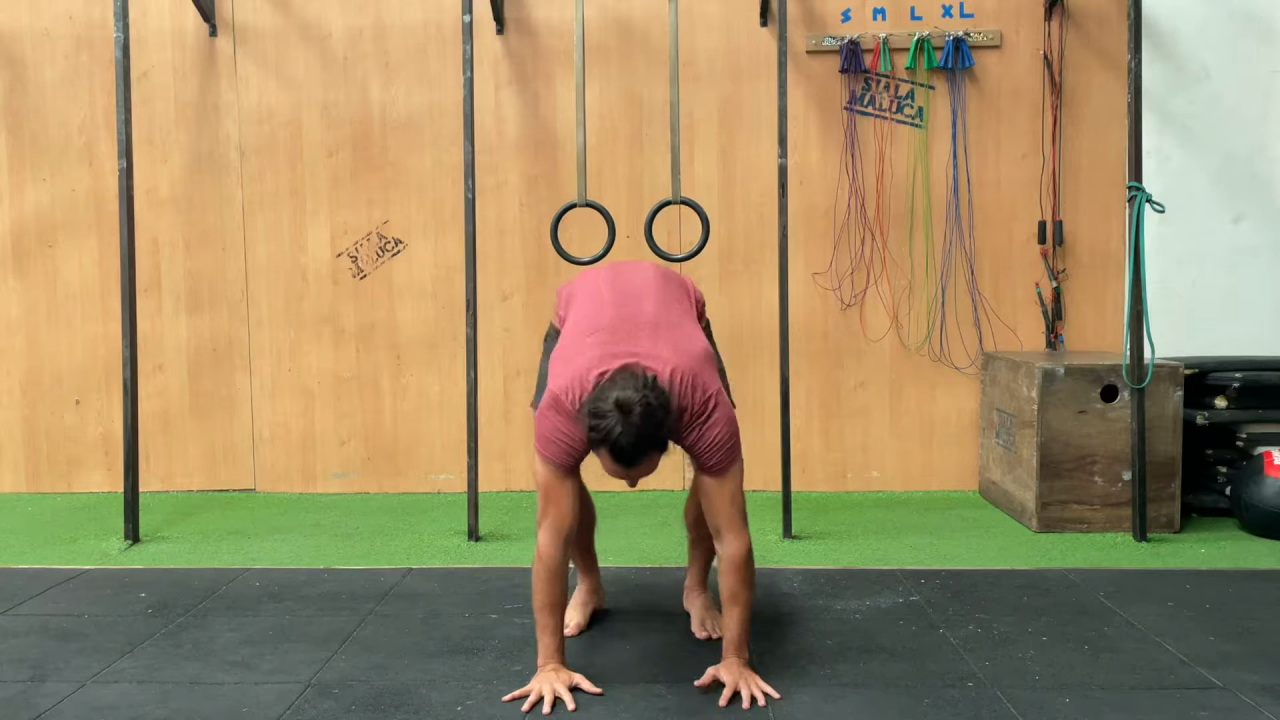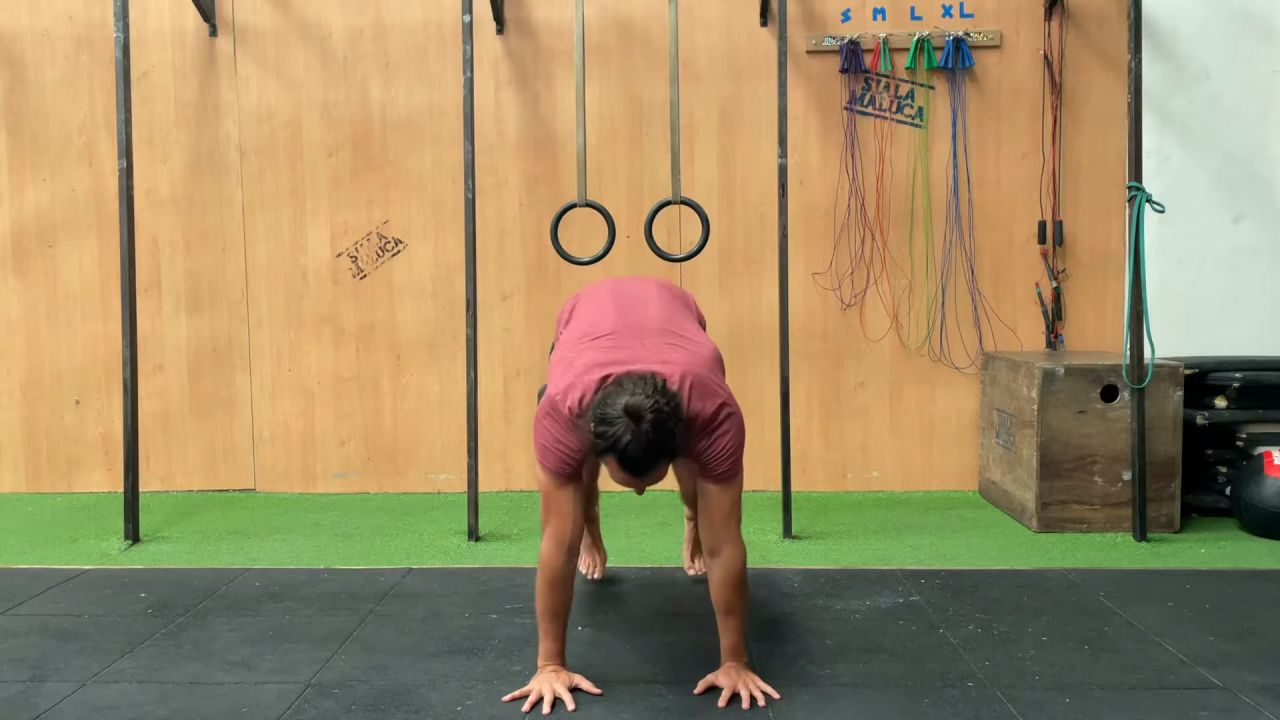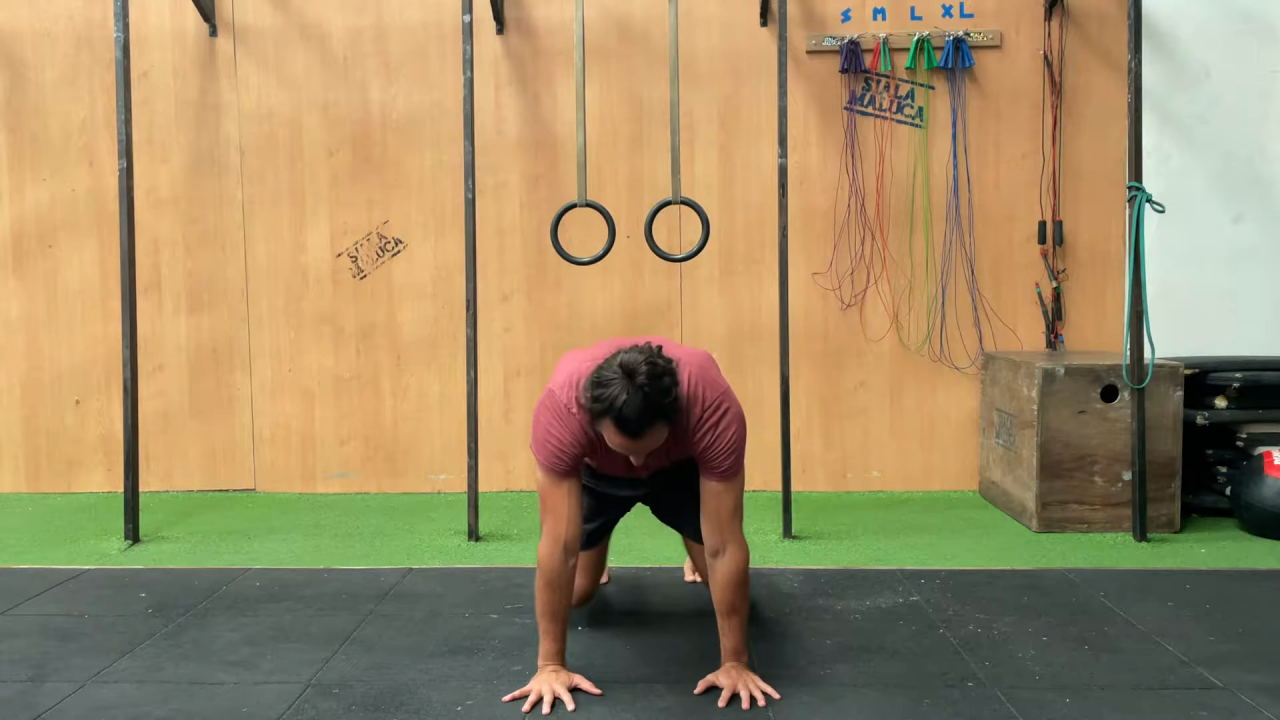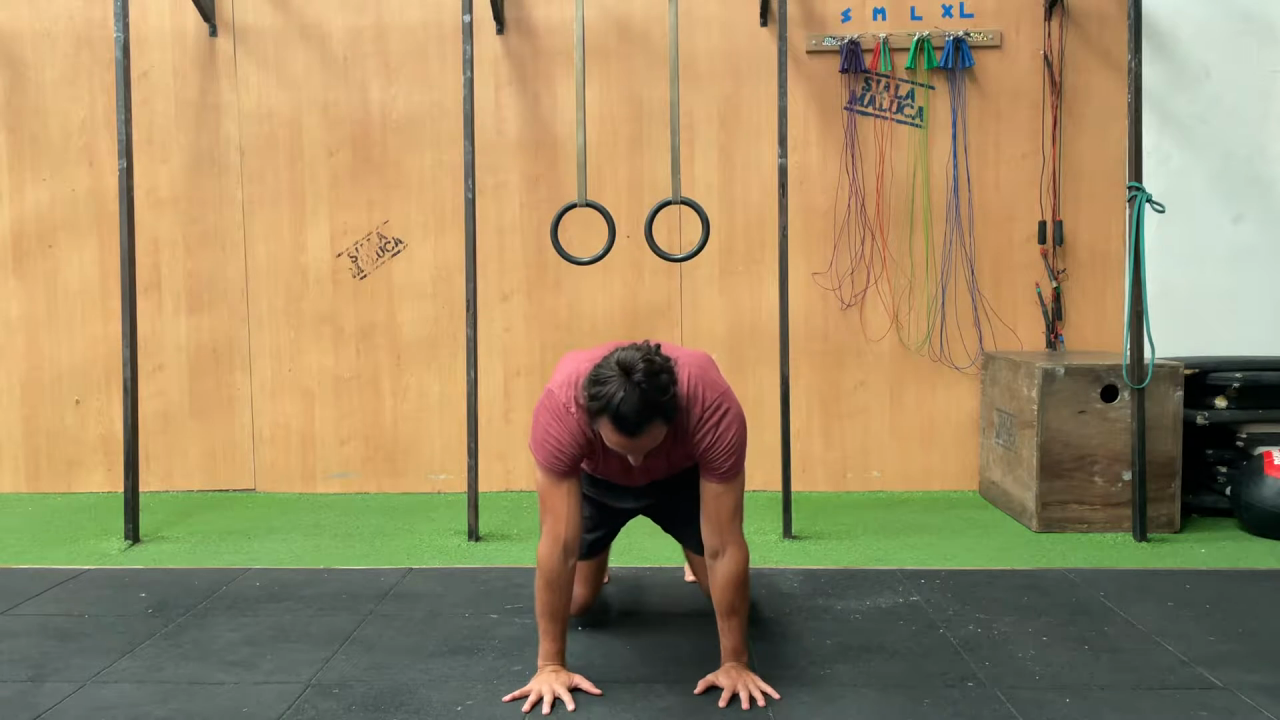
dt=0.3s
person 1, frame 1
left shoulder: (703, 404)
right shoulder: (563, 402)
left elbow: (731, 534)
right elbow: (552, 534)
left wrist: (736, 659)
right wrist: (549, 663)
left knee: (714, 470)
right knee: (558, 482)
left ankle: (696, 586)
right ankle: (589, 583)
person 1, frame 2
left shoulder: (713, 410)
right shoulder: (564, 407)
left elbow: (724, 547)
right elbow: (557, 545)
left wrist: (734, 662)
right wrist: (551, 665)
left ankle: (693, 528)
right ankle: (590, 534)
person 1, frame 3
left shoulder: (713, 405)
right shoulder: (562, 404)
left elbow: (726, 547)
right elbow: (558, 546)
left wrist: (734, 663)
right wrist: (550, 665)
right knee: (577, 590)
left ankle: (697, 553)
right ankle: (595, 560)
person 1, frame 4
left shoulder: (714, 408)
right shoulder: (562, 406)
left elbow: (726, 548)
right elbow: (556, 547)
left wrist: (735, 663)
right wrist: (550, 665)
left knee: (719, 582)
right knee: (575, 601)
left ankle: (696, 551)
right ankle: (596, 558)
